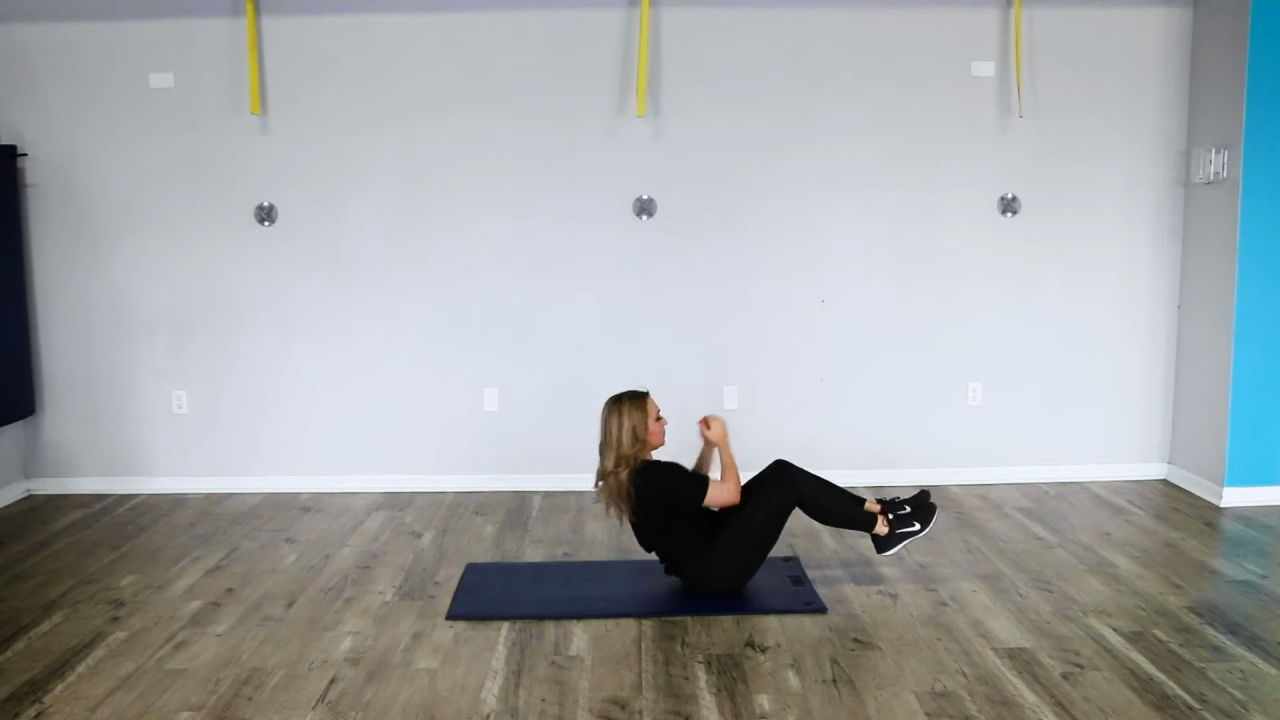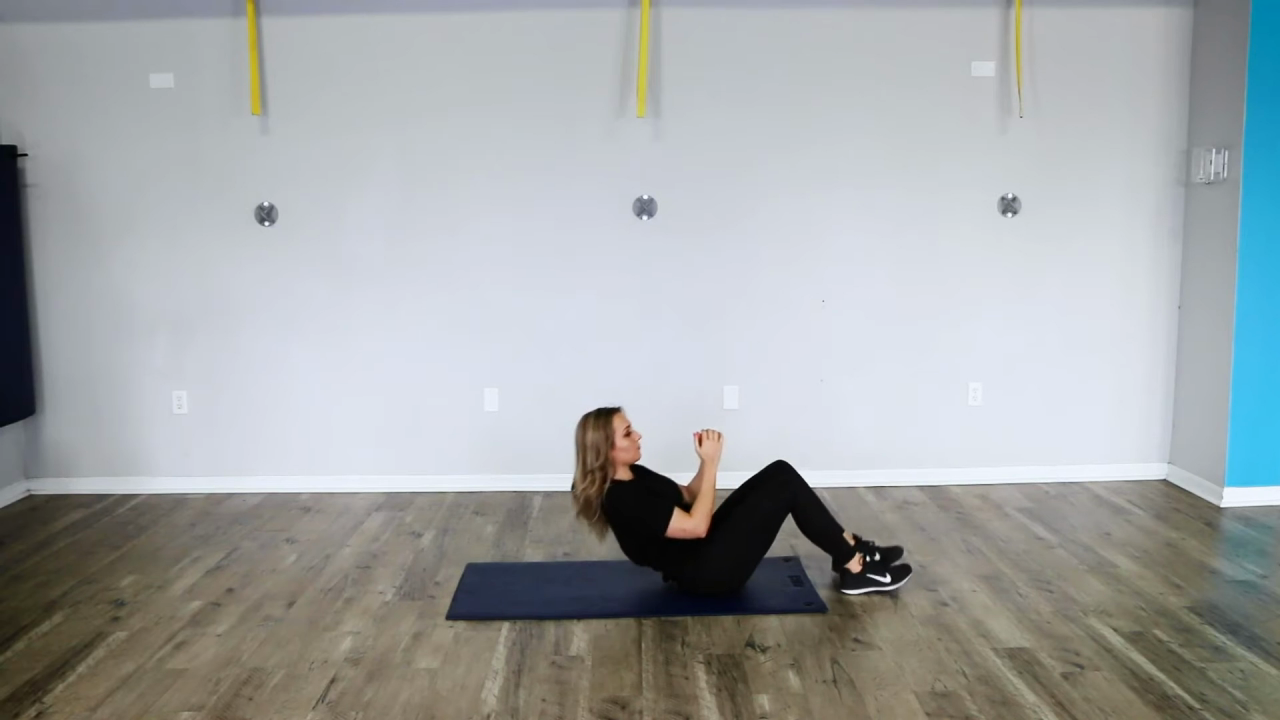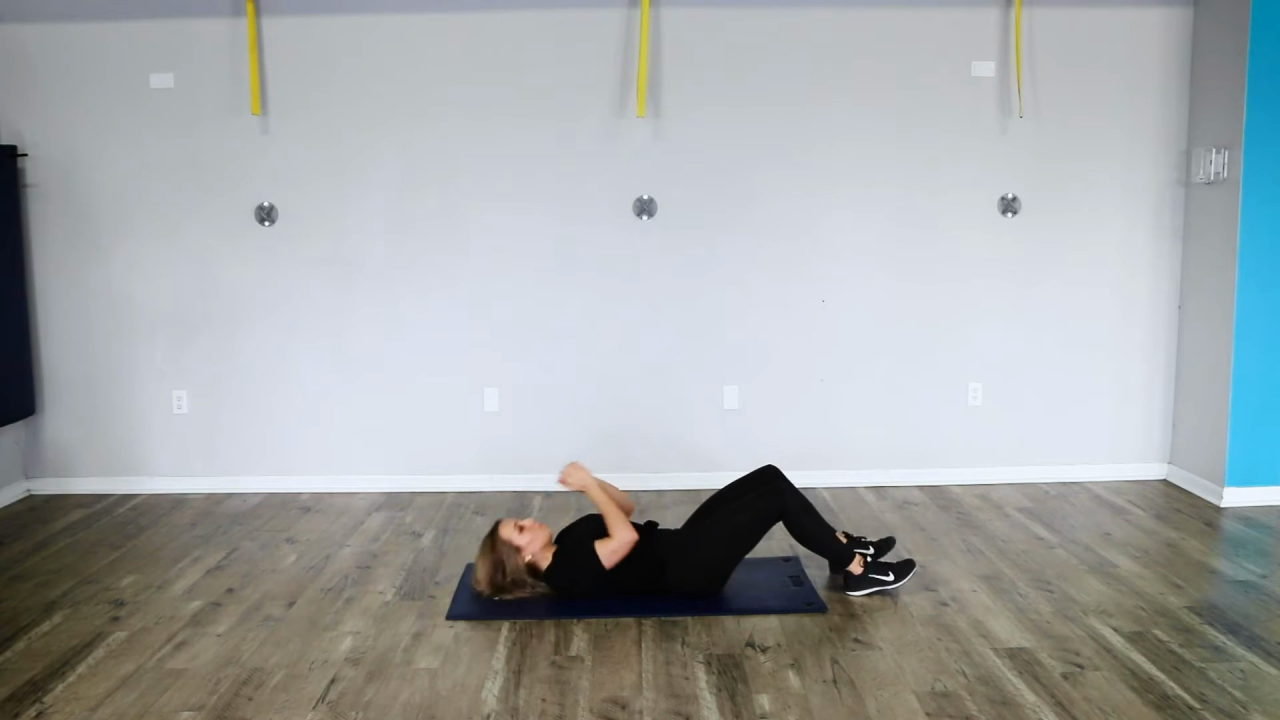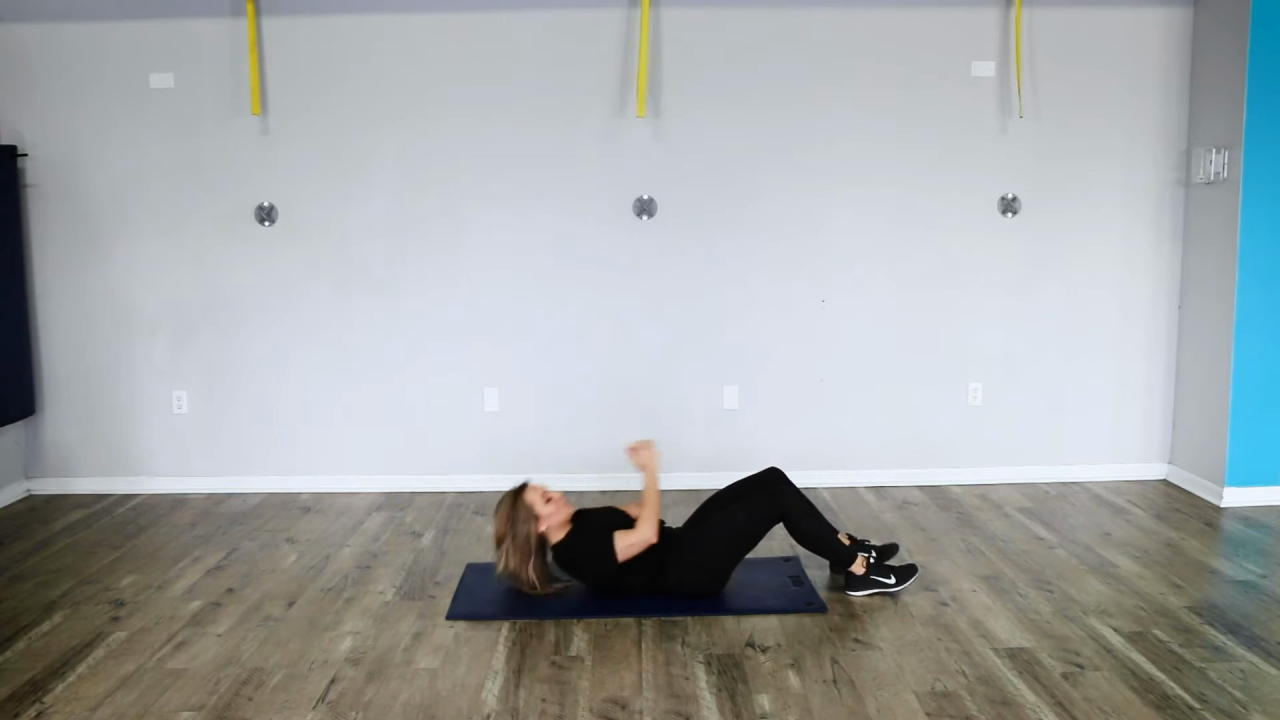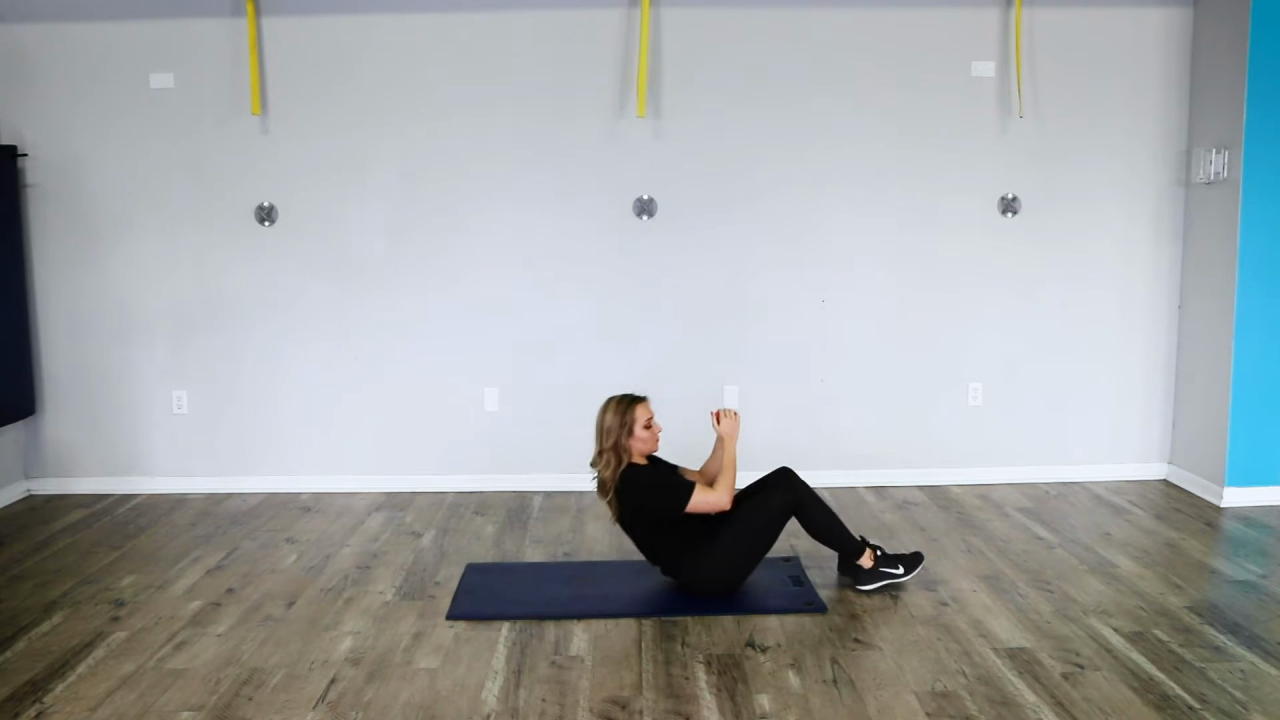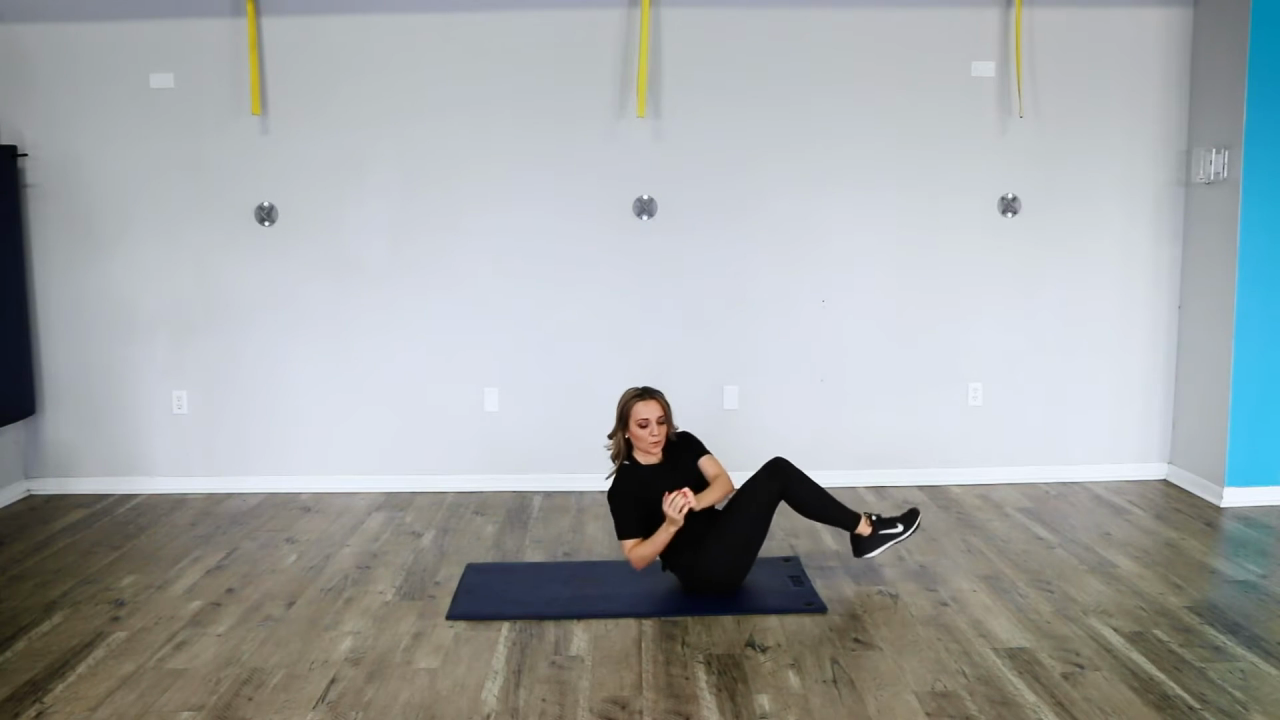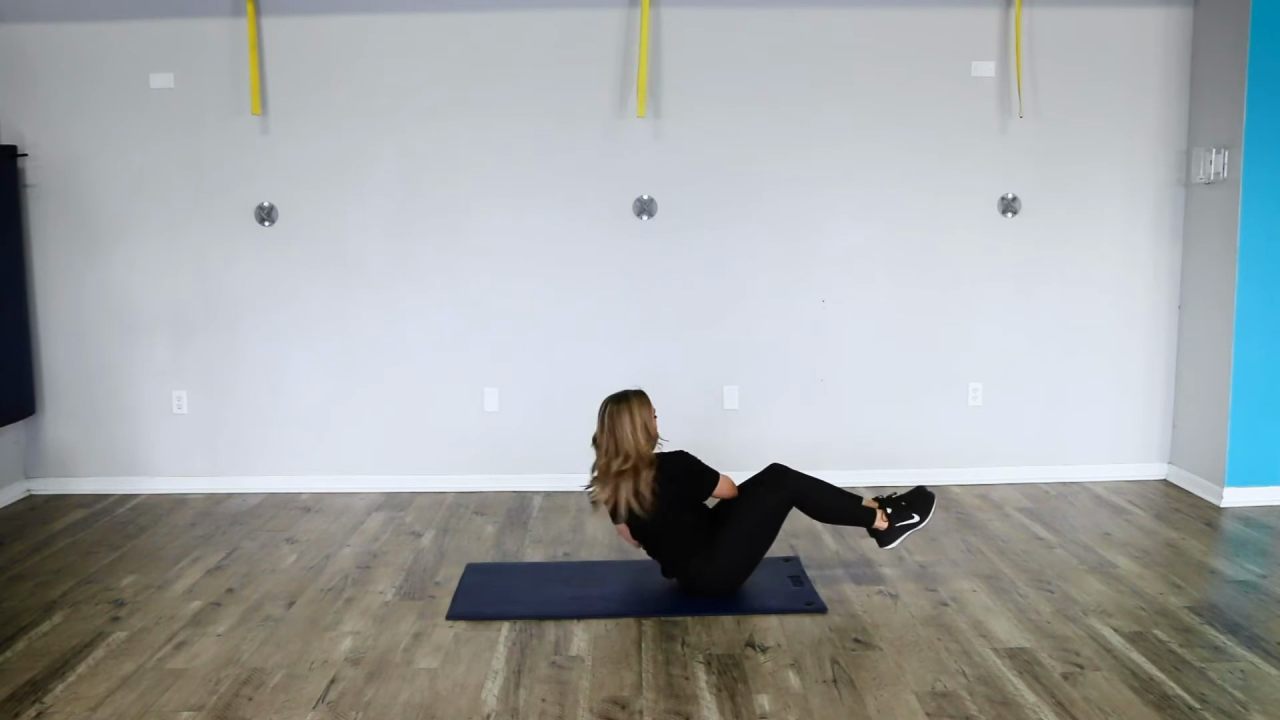
dt=0.7s
person 1, frame 1
left shoulder: (627, 474)
right shoulder: (658, 477)
right elbow: (732, 493)
left wrist: (707, 450)
right wrist: (722, 444)
left hip: (708, 543)
right hip: (712, 571)
left knee: (780, 471)
right knee: (789, 485)
left ankle: (878, 510)
right ankle: (884, 529)
person 1, frame 2
left shoulder: (632, 476)
right shoulder: (623, 500)
left elbow: (688, 497)
right elbow: (697, 525)
left wrist: (705, 461)
right wrist: (711, 462)
left hip: (709, 549)
right hip: (709, 571)
left knee: (780, 472)
right knee: (788, 488)
left ankle: (850, 547)
right ankle: (855, 571)
person 1, frame 3
left shoulder: (568, 543)
right shoulder: (568, 572)
left elbow: (625, 510)
right elbow: (626, 537)
left wrist: (590, 484)
right wrist: (588, 486)
left hip: (677, 546)
right hip: (688, 571)
left knee: (769, 477)
right knee: (777, 497)
left ankle: (845, 547)
right ankle: (858, 571)
person 1, frame 4
left shoulder: (577, 525)
right shoulder: (576, 549)
left elbow: (638, 513)
right elbow: (646, 534)
left wrist: (648, 473)
right wrist: (649, 472)
left hip: (681, 547)
right hip: (688, 571)
left knee: (772, 479)
right knee: (778, 498)
left ankle: (847, 547)
right ankle: (861, 572)
person 1, frame 5
left shoulder: (641, 467)
right shoulder: (640, 484)
left elbow: (701, 480)
right elbow: (721, 499)
left wrist: (721, 440)
right wrist: (729, 441)
left hip: (706, 545)
right hip: (706, 571)
left knee: (784, 478)
right knee: (790, 493)
left ankle: (855, 556)
right ankle: (866, 565)
person 1, frame 6
left shoulder: (682, 443)
right shoulder: (626, 487)
left elbow: (723, 482)
right elbow: (637, 558)
left wrist: (697, 501)
right wrist: (673, 522)
left hip: (716, 541)
right hip: (704, 569)
left knee: (778, 468)
right knee: (776, 477)
left ankle: (866, 530)
right ankle: (865, 532)
person 1, frame 7
left shoulder: (613, 483)
right shoulder: (675, 467)
left elbow: (633, 538)
right elbow: (730, 490)
left hip: (697, 557)
right hip: (711, 570)
left knee: (777, 474)
right knee: (788, 488)
left ankle: (873, 507)
right ankle: (882, 522)
